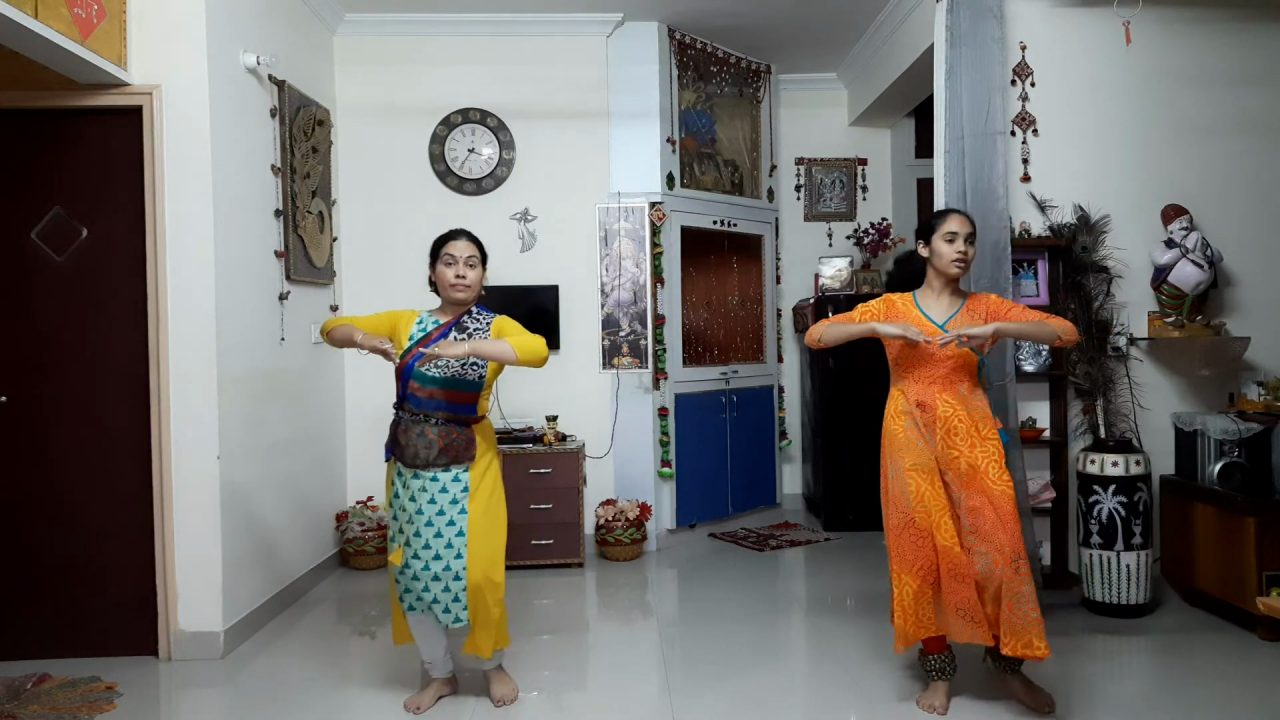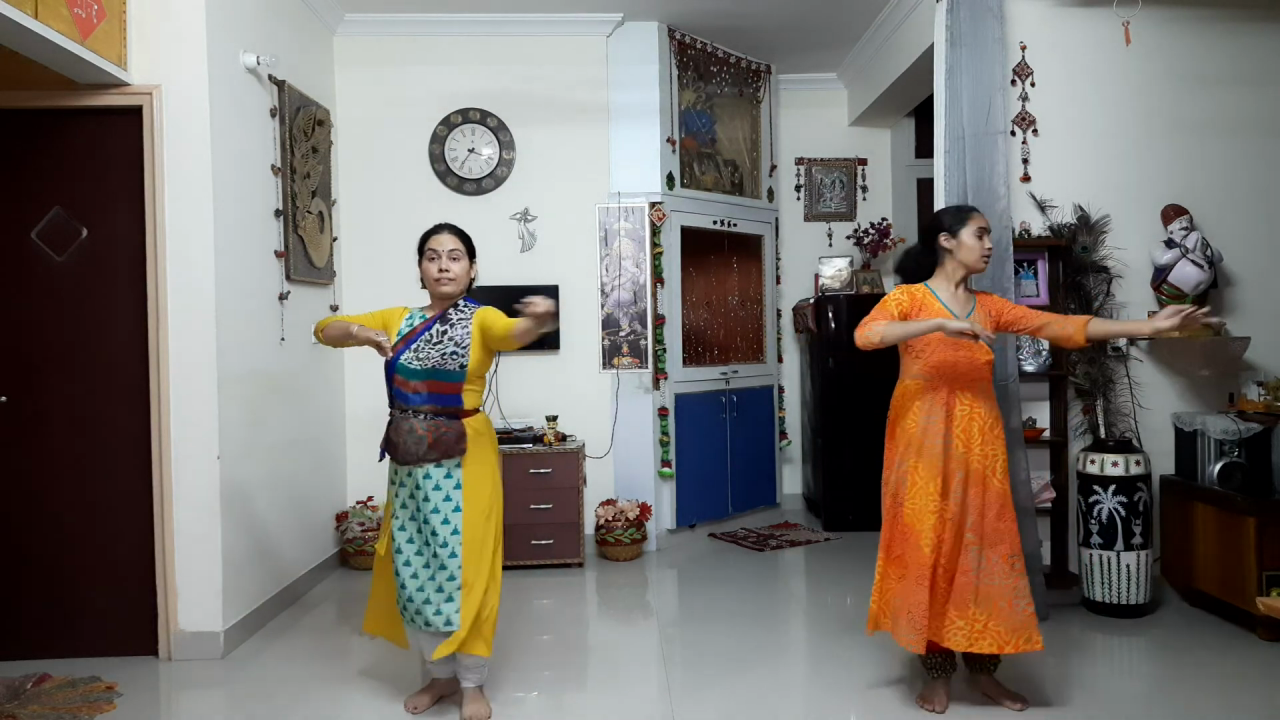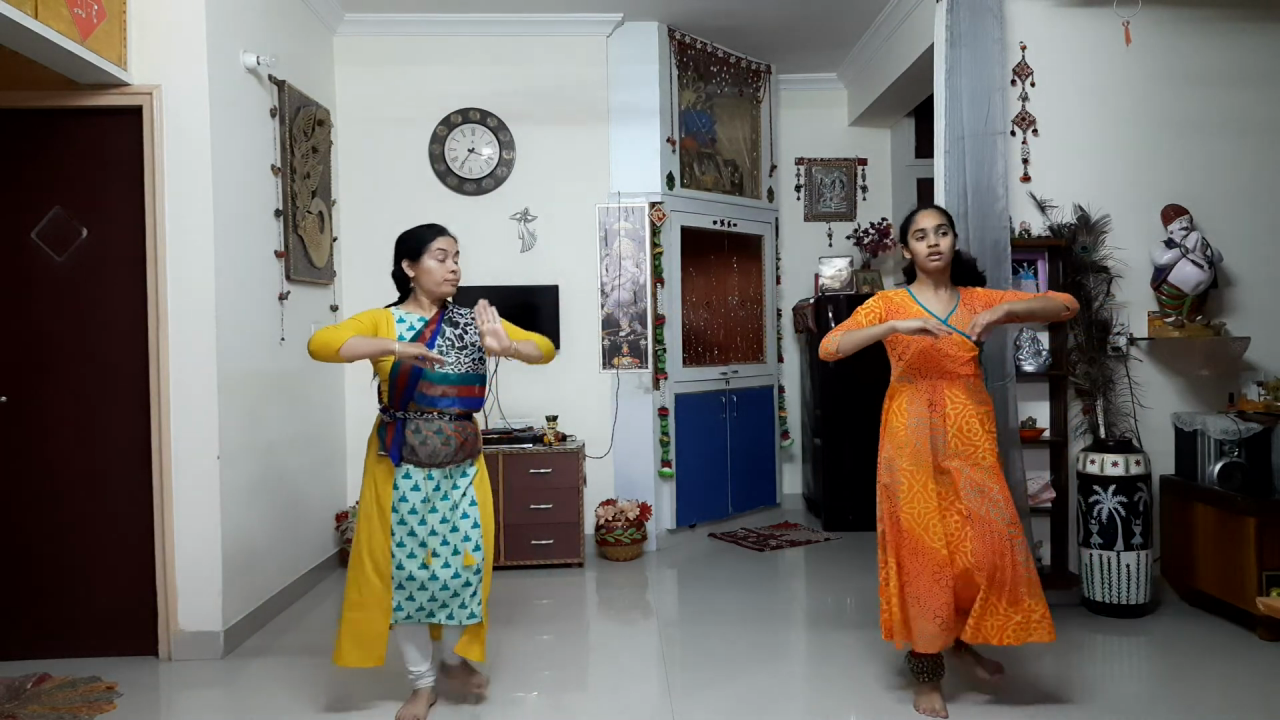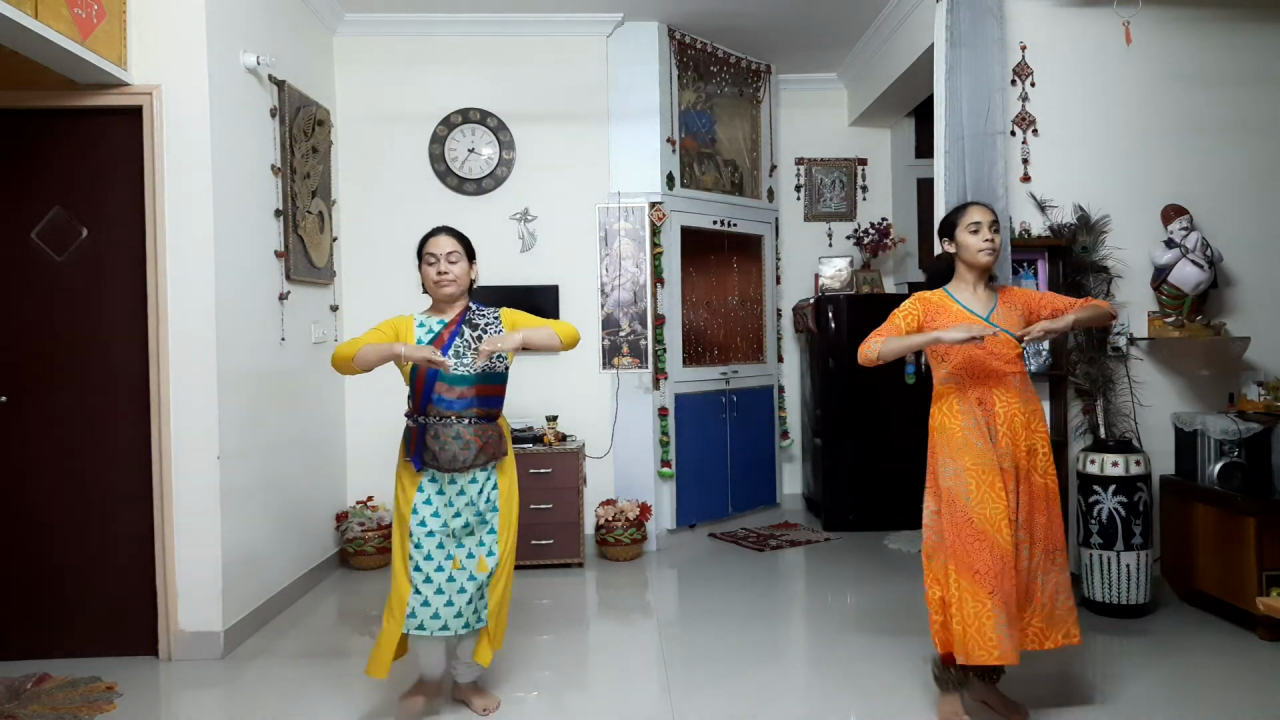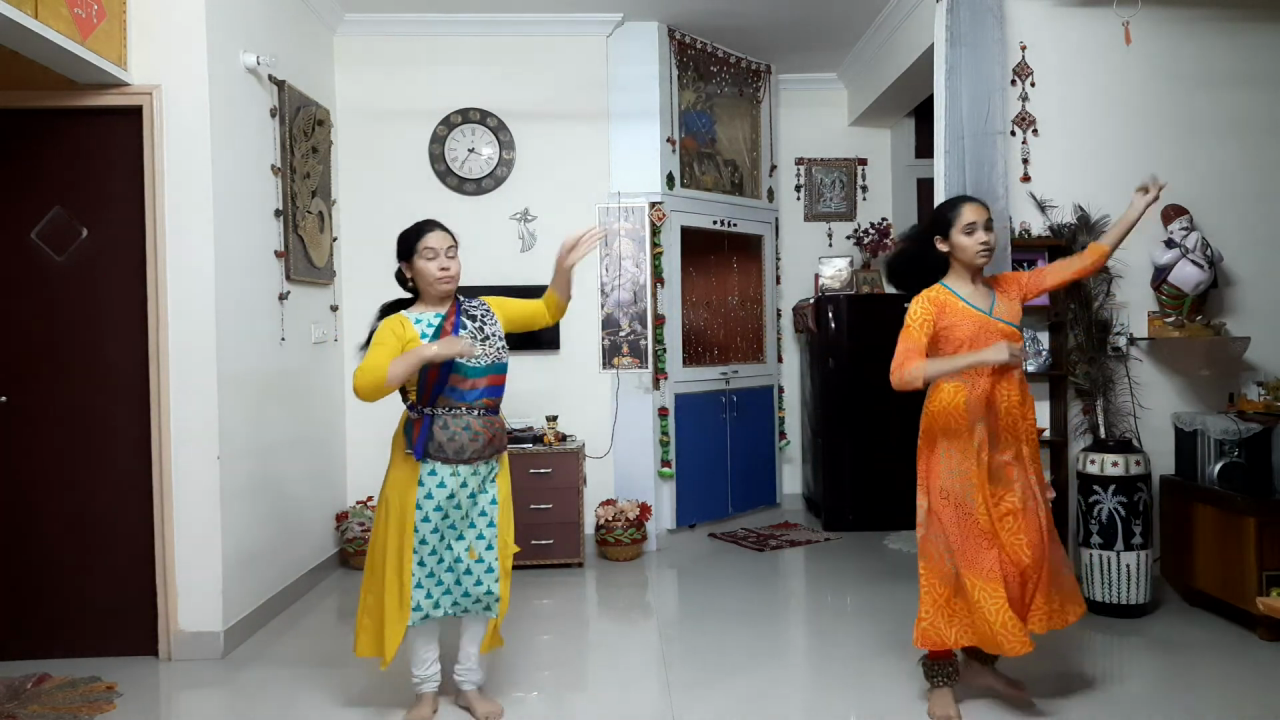
dt=1s
person 1, frame 1
left shoulder: (987, 308)
right shoulder: (889, 307)
left elbow: (1067, 333)
right elbow: (815, 336)
left wrist: (995, 329)
right wrist: (877, 328)
left hip: (971, 442)
right hip: (911, 443)
left knee: (995, 548)
right knee: (923, 553)
left ankle: (1007, 662)
right ankle: (938, 673)
person 1, frame 2
left shoulder: (992, 307)
right shoulder: (909, 296)
left elbow: (1067, 328)
right elbow: (865, 335)
left wrist: (1149, 325)
right wrist: (943, 325)
left hip: (979, 437)
right hip: (923, 439)
left knee: (985, 544)
right knee: (925, 545)
left ankle: (982, 670)
right ankle: (936, 670)
person 1, frame 3
left shoulder: (981, 301)
right shoulder: (888, 303)
left elbow: (1067, 305)
right elbow: (828, 348)
left wrist: (1007, 308)
right wrist: (896, 326)
left hip: (970, 437)
right hip: (911, 439)
left knee: (991, 545)
right knee: (919, 551)
left ankle: (965, 637)
right ankle: (926, 677)
person 1, frame 4
left shoulder: (1020, 301)
right shoulder: (926, 304)
left elbow: (1104, 311)
right elbow: (868, 353)
left wrist: (1066, 320)
right wrist: (941, 336)
left hip: (1021, 439)
right hip: (962, 439)
left knee: (1016, 553)
right knee: (968, 553)
left ankle: (985, 677)
person 1, frame 5
left shoulder: (1013, 287)
right shoulder: (929, 303)
left elbow: (1083, 263)
right elbow: (902, 375)
left wrist: (1134, 213)
right wrist: (976, 359)
left hip: (1009, 440)
right hip: (956, 439)
left knee: (1022, 545)
right knee: (956, 550)
left ankle: (980, 659)
person 2, frame 1
left shoulder: (494, 326)
right shoulder: (404, 323)
left elbow: (538, 350)
right elbow: (331, 328)
left wrist: (469, 346)
right wrist: (363, 338)
left hip: (467, 467)
right hip: (411, 466)
left knee: (473, 568)
right knee: (413, 568)
left ankle: (493, 665)
right ankle: (439, 675)
person 2, frame 2
left shoulder: (480, 320)
right shoulder: (400, 319)
left elbow: (512, 332)
right elbow: (325, 330)
left wrist: (539, 321)
right wrist: (358, 332)
left hip: (463, 462)
right hip: (409, 465)
left knee: (463, 567)
right knee: (411, 568)
right ankle: (442, 674)
person 2, frame 3
left shoulder: (474, 321)
right shoulder: (381, 321)
left elbow: (545, 350)
right elbow: (320, 344)
left wrist: (506, 344)
right wrist: (395, 348)
left hip: (460, 467)
right hip: (400, 467)
left knee: (467, 564)
right knee: (406, 570)
left ankle: (458, 659)
person 2, frame 4
left shoulder: (501, 320)
right shoulder: (403, 327)
left elbow: (569, 335)
right elbow: (342, 357)
left wrist: (517, 339)
right wrist: (403, 352)
left hip: (486, 469)
right hip: (426, 471)
left knee: (482, 574)
right knee: (425, 576)
left ankle: (466, 679)
right ankle: (427, 676)
person 2, frame 5
left shoulder: (486, 311)
right shoulder: (398, 325)
left elbow: (549, 310)
right elbow: (364, 386)
left wrist: (565, 264)
right wrist: (427, 354)
left hip: (484, 464)
right hip: (425, 465)
left knee: (482, 571)
right knee: (422, 570)
